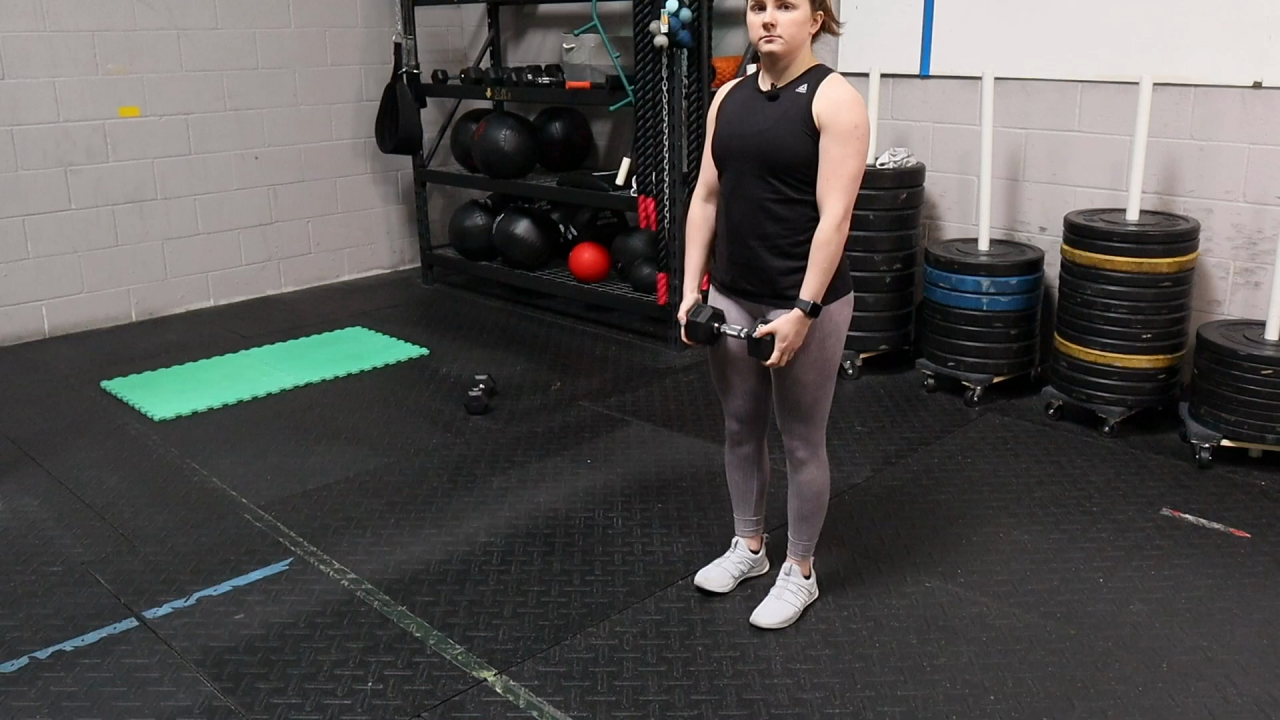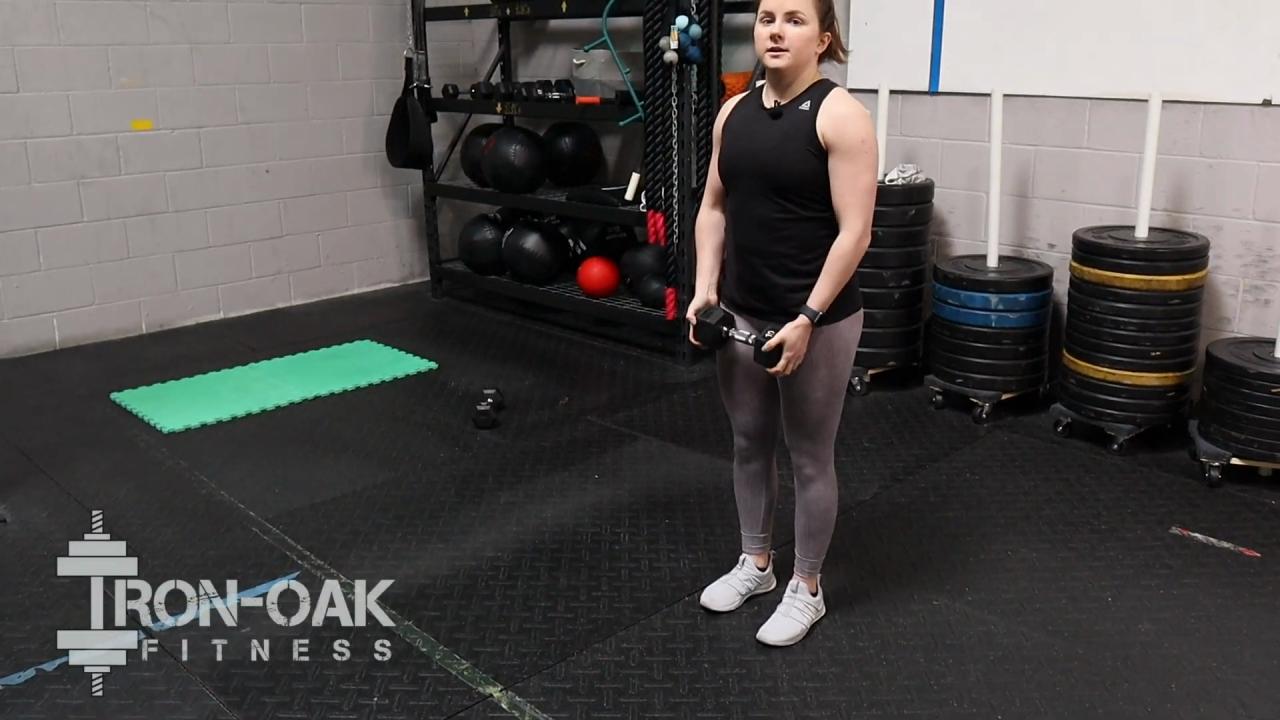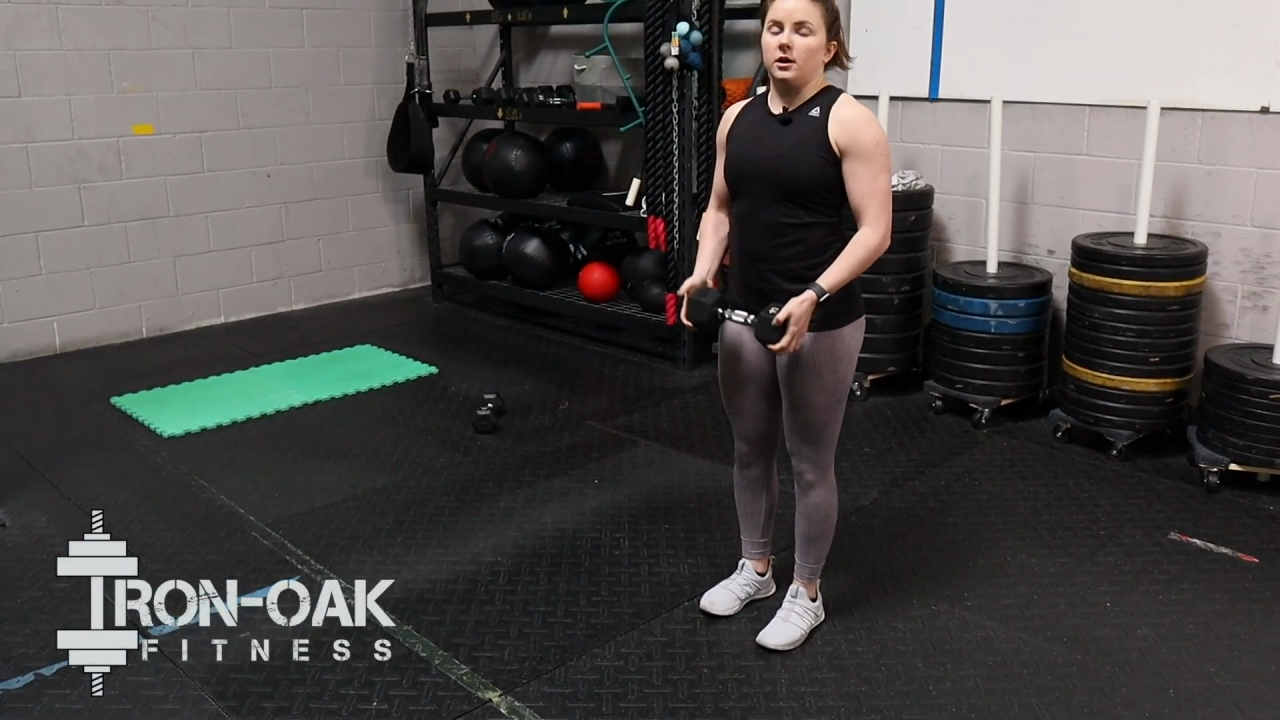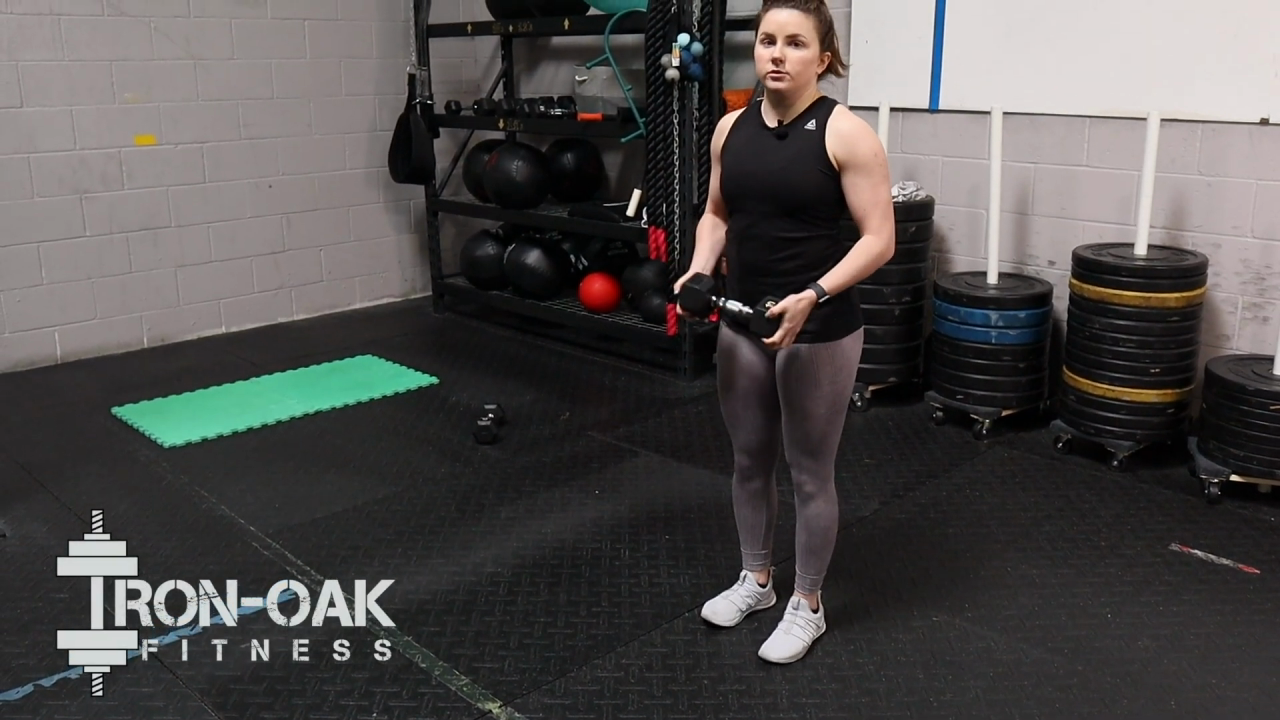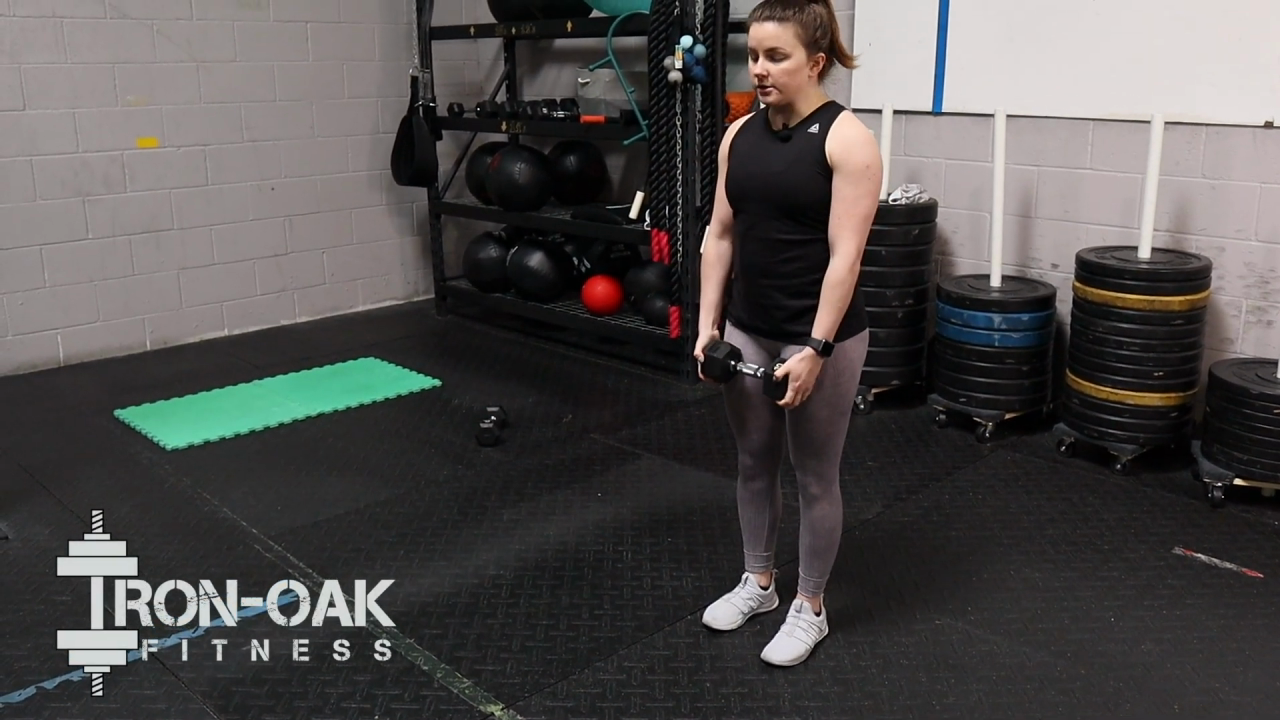
dt=0.7s
person 1, frame 1
left shoulder: (835, 98)
right shoulder: (729, 97)
left elbow: (835, 215)
right elbow: (706, 198)
left wrist: (802, 310)
right wrist: (691, 285)
left hip: (804, 300)
right hip: (732, 294)
left knee: (801, 440)
right knee: (740, 426)
left ankle: (800, 571)
right ankle: (748, 545)
person 1, frame 2
left shoulder: (839, 114)
right shoulder: (734, 111)
left elbow: (855, 231)
right elbow: (714, 208)
left wrist: (807, 319)
right wrist: (705, 287)
left hip: (817, 317)
right hip: (742, 311)
left knee: (809, 457)
right knee: (749, 443)
left ankle: (807, 588)
right ankle: (755, 562)
person 1, frame 3
left shoulder: (849, 120)
right shoulder: (738, 117)
left elbow: (875, 231)
left wrist: (814, 297)
right wrist: (703, 270)
left hip: (821, 321)
right hip: (745, 312)
left knee: (809, 462)
right knee: (749, 448)
left ankle: (806, 593)
right ankle: (754, 568)
person 1, frame 4
left shoulder: (845, 133)
right shoulder: (731, 129)
left elbow: (879, 239)
left wrist: (813, 297)
right wrist: (699, 271)
left hip: (819, 333)
right hip: (743, 326)
left knee: (809, 473)
right knee: (749, 460)
left ankle: (807, 606)
right ankle: (754, 579)
person 1, frame 5
left shoulder: (846, 138)
right shoulder: (739, 135)
left elbow: (845, 254)
right elbow: (721, 236)
left wrist: (815, 350)
right wrist: (708, 322)
left hip: (820, 336)
right hip: (748, 329)
left knee: (815, 476)
right knee: (753, 462)
left ankle: (811, 609)
right ankle: (757, 581)
